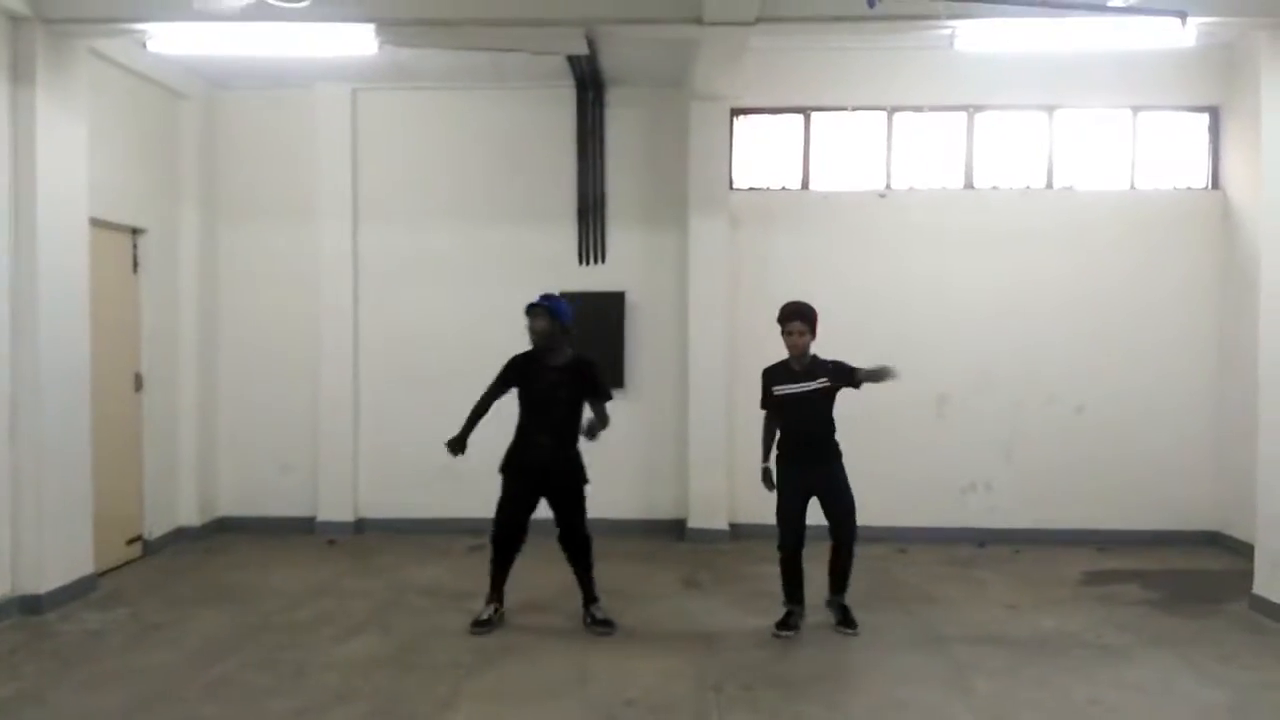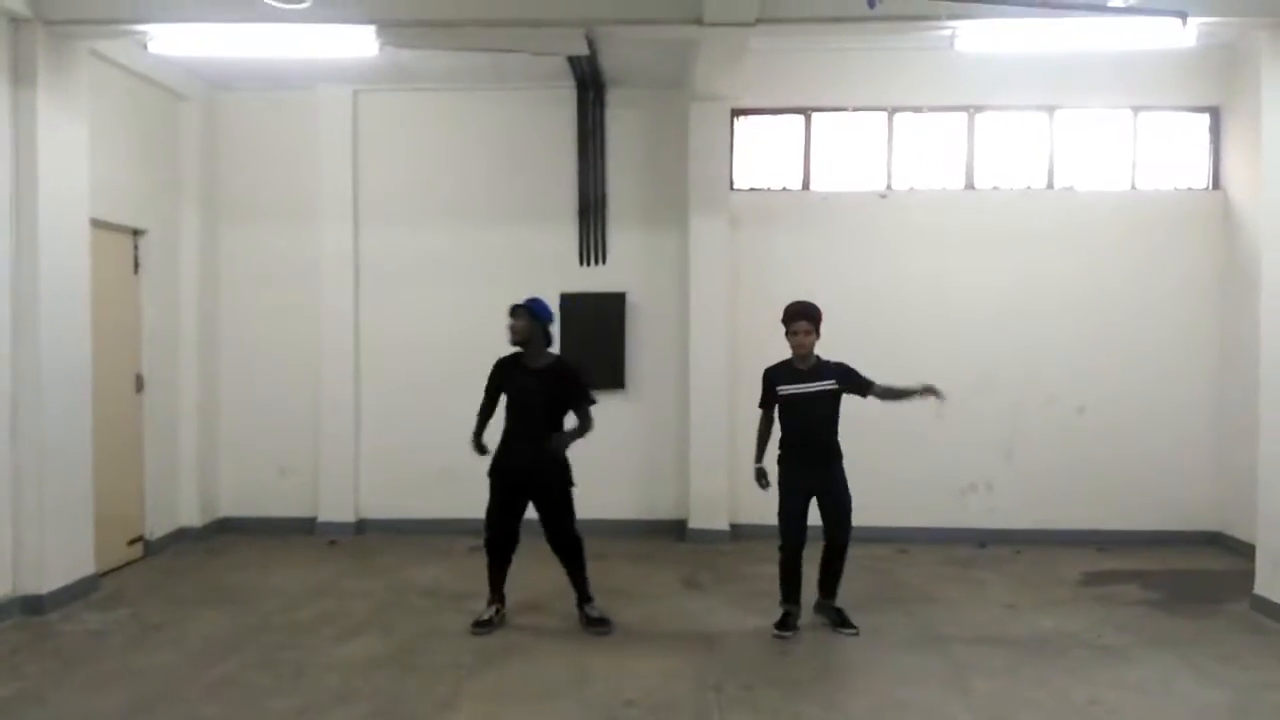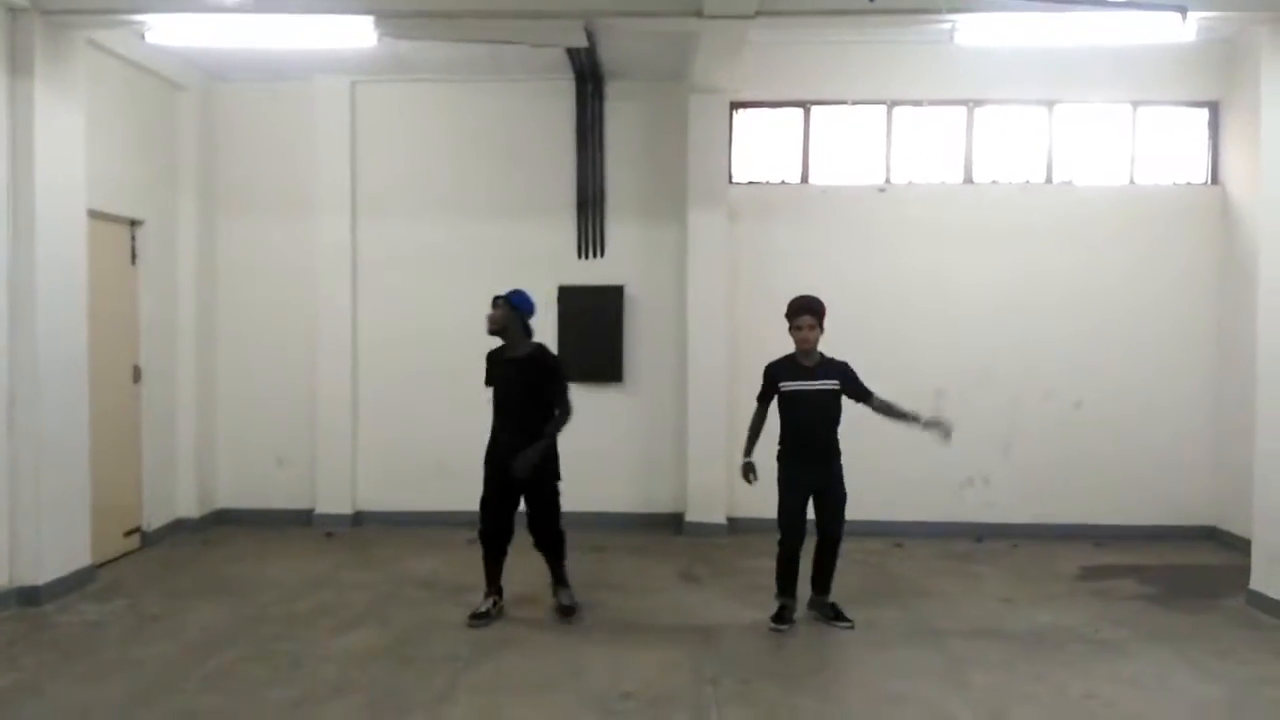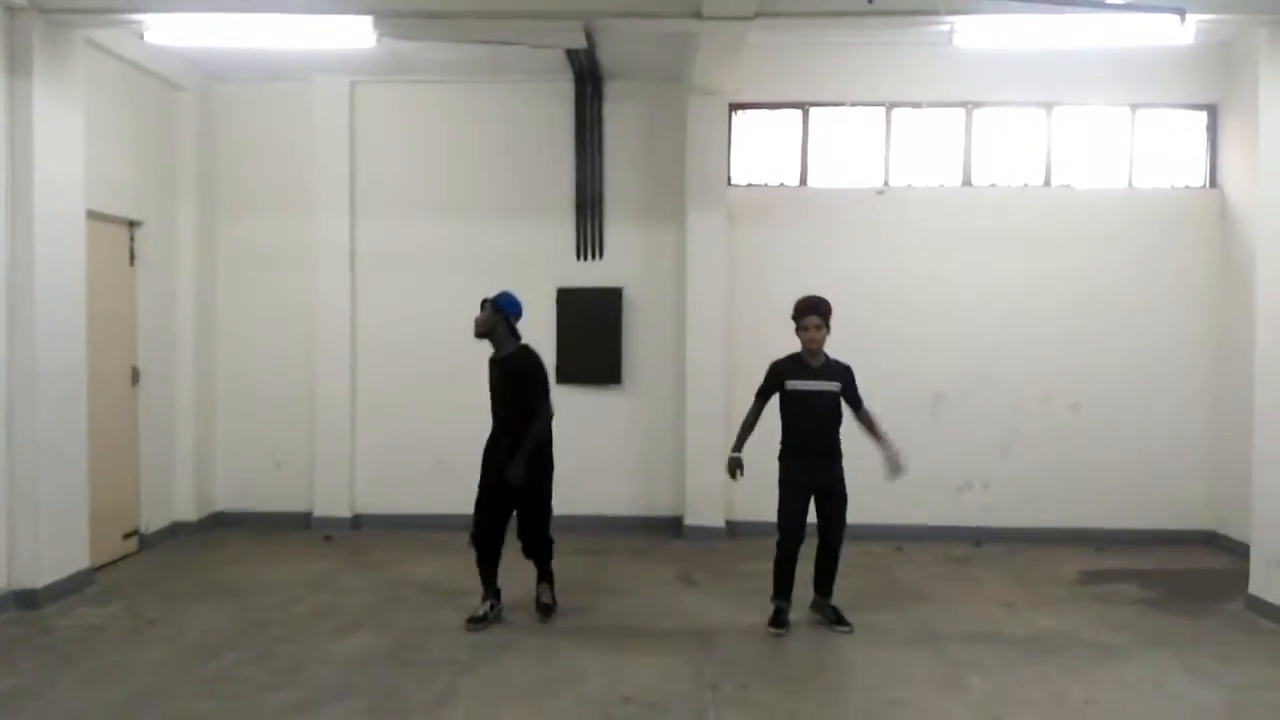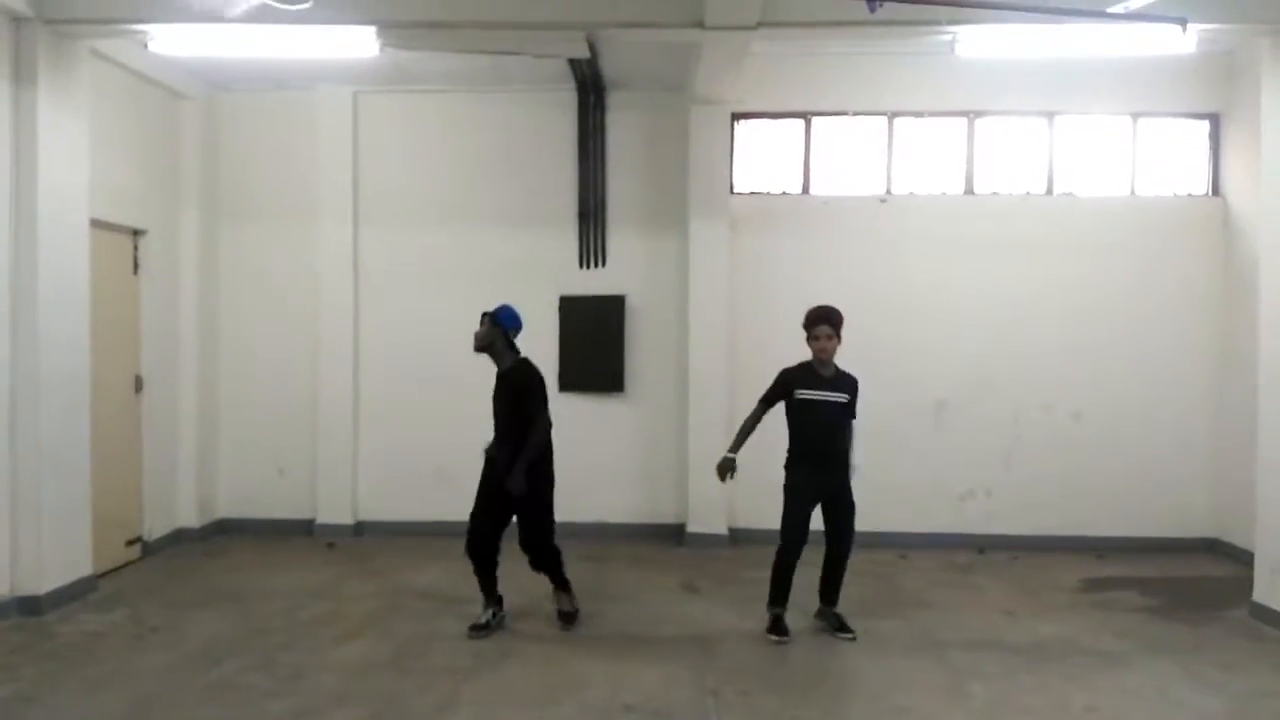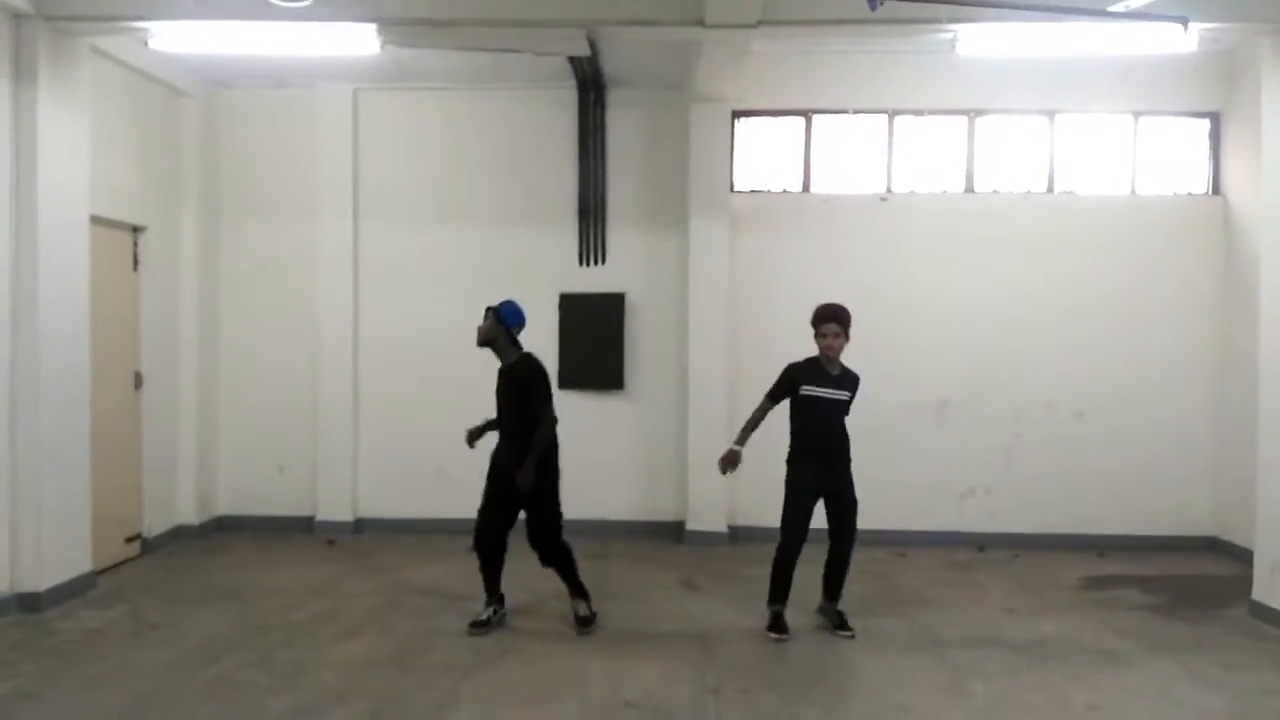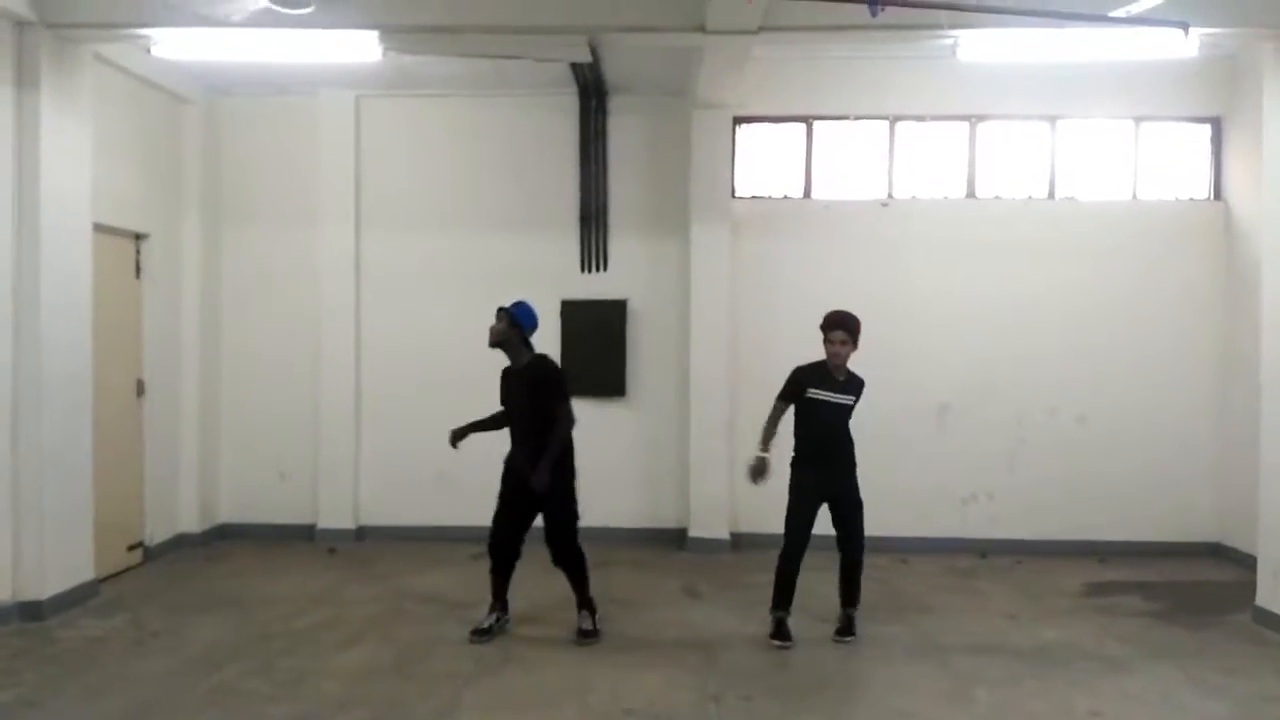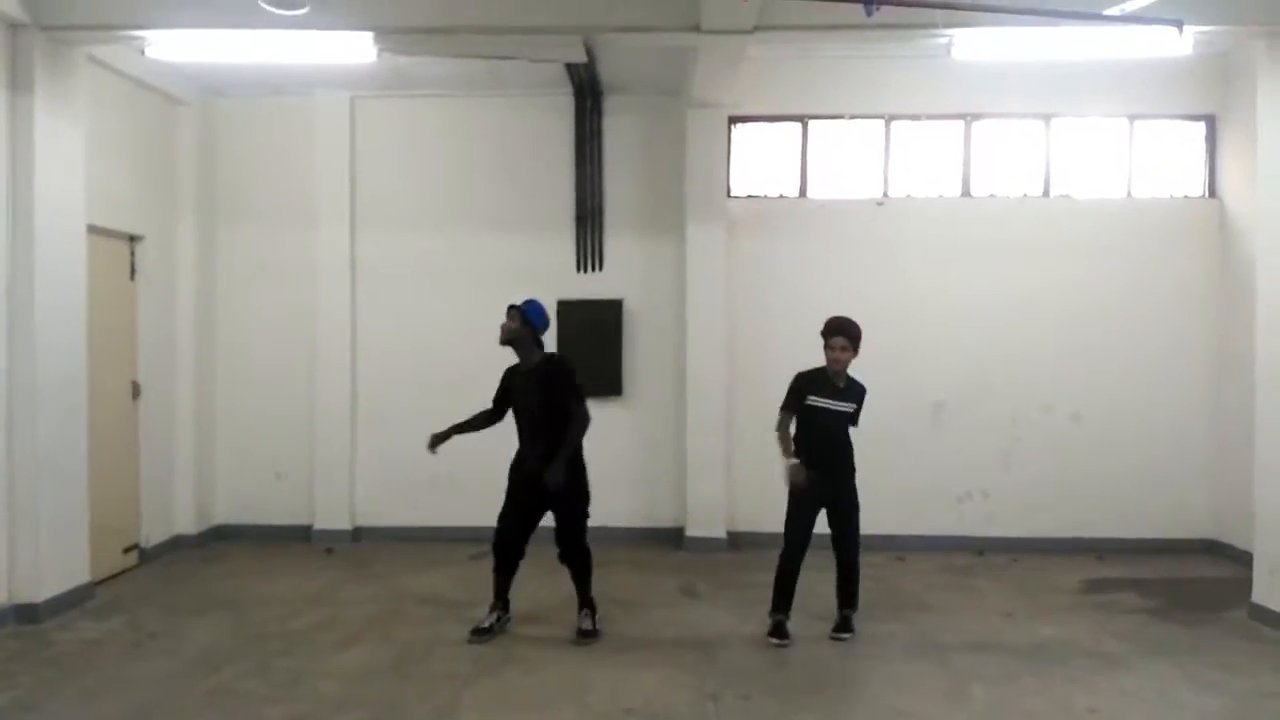
dt=0.1s
person 1, frame 1
left shoulder: (582, 369)
right shoulder: (522, 364)
left elbow: (602, 413)
right elbow: (490, 396)
left wrist: (595, 426)
right wrist: (464, 434)
left hip: (563, 465)
right hip: (522, 462)
left knee: (575, 536)
right knee: (505, 533)
left ankle: (591, 604)
right ankle: (494, 604)
person 1, frame 2
left shoulder: (564, 372)
right shoulder: (505, 367)
left elbow: (586, 420)
right elbow: (490, 399)
left wrist: (569, 437)
right wrist: (477, 434)
left hip: (549, 467)
right hip: (508, 465)
left knee: (564, 536)
right knee: (499, 535)
left ankle: (586, 604)
right ankle: (496, 604)
person 1, frame 3
left shoulder: (542, 360)
right shoulder: (495, 358)
left elbow: (562, 412)
left wrist: (535, 451)
left hip: (536, 459)
right hip: (499, 455)
left knee: (546, 528)
right knee: (492, 529)
left ankle: (561, 587)
right ankle: (493, 597)
person 1, frame 4
left shoulder: (526, 362)
right shoulder: (497, 361)
left elbow: (542, 414)
left wrist: (520, 461)
left hip: (530, 461)
right hip: (497, 457)
left knee: (533, 530)
right knee: (484, 530)
left ankle: (544, 582)
right ankle: (491, 600)
person 1, frame 5
left shoulder: (525, 374)
right shoulder: (502, 373)
left elbow: (541, 425)
left wrist: (520, 471)
left hip: (529, 473)
right hip: (498, 469)
left knee: (537, 543)
right knee: (479, 540)
left ankle: (563, 591)
right ankle: (493, 606)
person 1, frame 6
left shoulder: (528, 369)
right shoulder: (505, 371)
left elbow: (547, 420)
left wrist: (528, 468)
right wrist: (486, 427)
left hip: (535, 469)
right hip: (504, 465)
left knee: (546, 539)
right knee: (487, 537)
left ankle: (579, 596)
right ankle: (494, 604)
person 1, frame 7
left shoulder: (544, 370)
right shoulder: (509, 374)
left elbow: (565, 420)
left wrist: (546, 468)
right wrist: (468, 428)
left hip: (553, 471)
right hip: (517, 469)
left knee: (563, 543)
right knee: (502, 542)
left ankle: (585, 610)
right ankle: (498, 611)
person 1, frame 8
left shoulder: (558, 368)
right shoulder: (513, 376)
left elbow: (581, 419)
right elbow: (494, 415)
left wrist: (561, 464)
right wrist: (449, 432)
left hip: (564, 471)
right hip: (526, 470)
left knee: (572, 542)
right knee: (506, 541)
left ankle: (587, 610)
right ankle: (498, 610)
person 2, frame 1
left shoulder: (829, 369)
right shoulder: (772, 375)
left elbow: (863, 375)
left wrist: (880, 372)
right wrist: (766, 462)
left hip: (828, 465)
right hip: (791, 470)
left knee: (845, 535)
right knee: (790, 542)
left ankle: (838, 599)
right ankle: (794, 608)
person 2, frame 2
left shoulder: (836, 372)
right shoulder: (775, 375)
left elbow: (878, 391)
right elbow: (767, 419)
left wrist: (917, 391)
right wrist: (758, 461)
left hip: (830, 468)
right hip: (793, 470)
left knee: (838, 538)
right knee: (791, 541)
left ankle: (827, 603)
right ankle: (790, 609)
person 2, frame 3
left shoulder: (838, 370)
right shoulder: (776, 370)
left elbow: (874, 403)
right elbow: (761, 412)
left wrist: (919, 420)
right wrist: (748, 455)
left hip: (829, 465)
right hip: (792, 467)
left knee: (831, 536)
right knee: (791, 537)
left ankle: (820, 598)
right ankle: (786, 602)
person 2, frame 4
left shoulder: (841, 372)
right shoulder: (781, 369)
left elbow: (860, 413)
right elbow: (757, 408)
left wrist: (887, 447)
right wrist: (737, 450)
left hip: (830, 466)
right hip: (796, 465)
left knee: (832, 538)
right knee: (790, 538)
left ankle: (822, 602)
right ankle: (780, 605)
person 2, frame 5
left shoulder: (848, 384)
right shoulder: (792, 377)
right elbow: (758, 412)
left wrist: (847, 467)
right wrist: (732, 453)
left hip: (837, 476)
right hip: (800, 474)
left knee: (841, 544)
right knee: (792, 544)
left ankle: (828, 609)
right ankle: (777, 611)
person 2, frame 6
left shoulder: (851, 381)
right shoulder: (796, 372)
right elbow: (764, 408)
right wrist: (737, 445)
left hip: (840, 471)
right hip: (803, 469)
left knee: (844, 541)
right knee: (792, 541)
left ankle: (830, 607)
right ankle: (776, 610)
person 2, frame 7
left shoulder: (856, 384)
right shoulder: (804, 375)
right elbow: (777, 413)
right wrist: (763, 452)
left hip: (844, 475)
right hip: (808, 474)
left knee: (852, 546)
right knee: (794, 545)
left ankle: (848, 612)
right ankle: (779, 616)
person 2, frame 8
left shoulder: (857, 391)
right shoulder: (804, 382)
right elbow: (783, 426)
right wrist: (791, 461)
left hip: (842, 481)
right hip: (806, 479)
left knee: (848, 550)
right knee: (793, 549)
left ankle: (846, 613)
right ankle: (779, 617)
